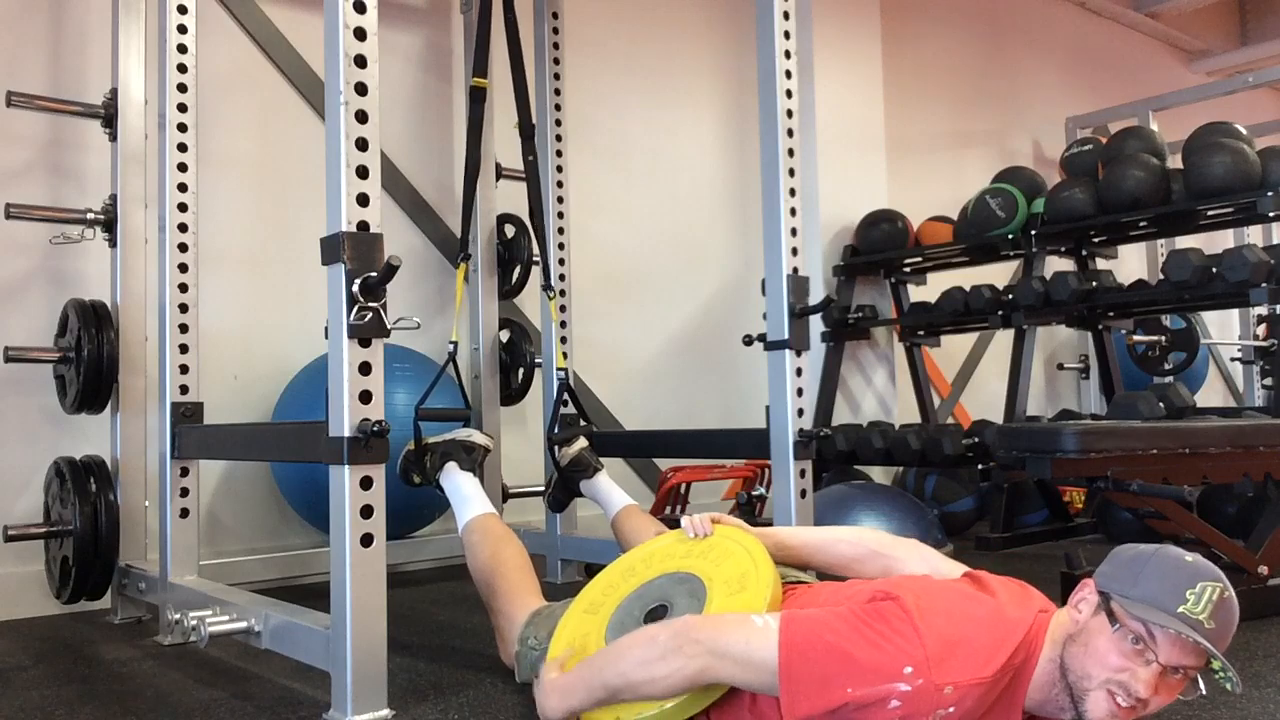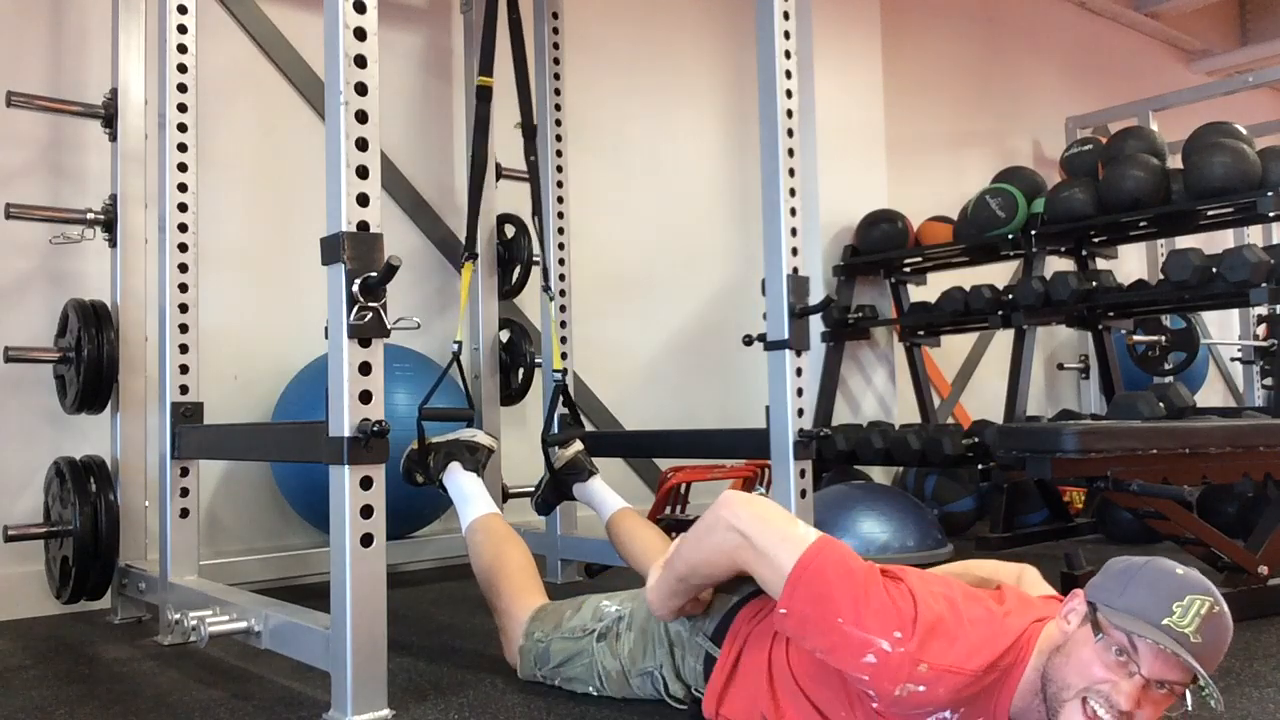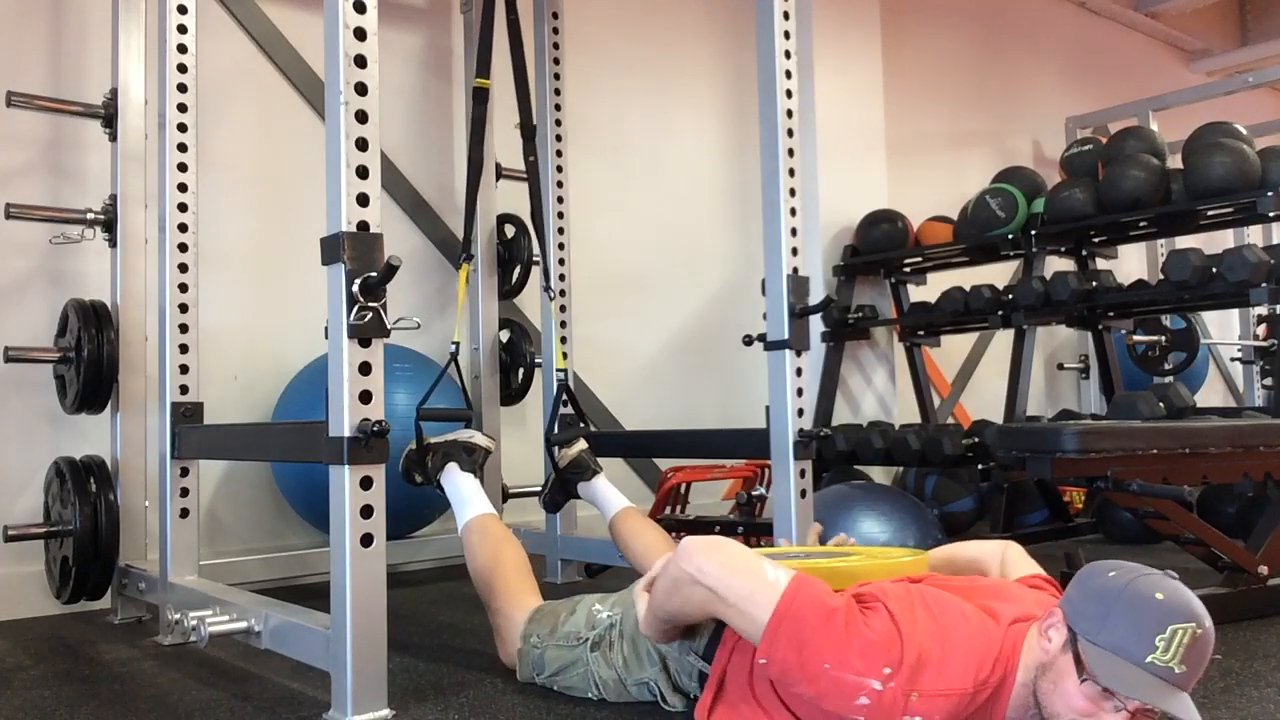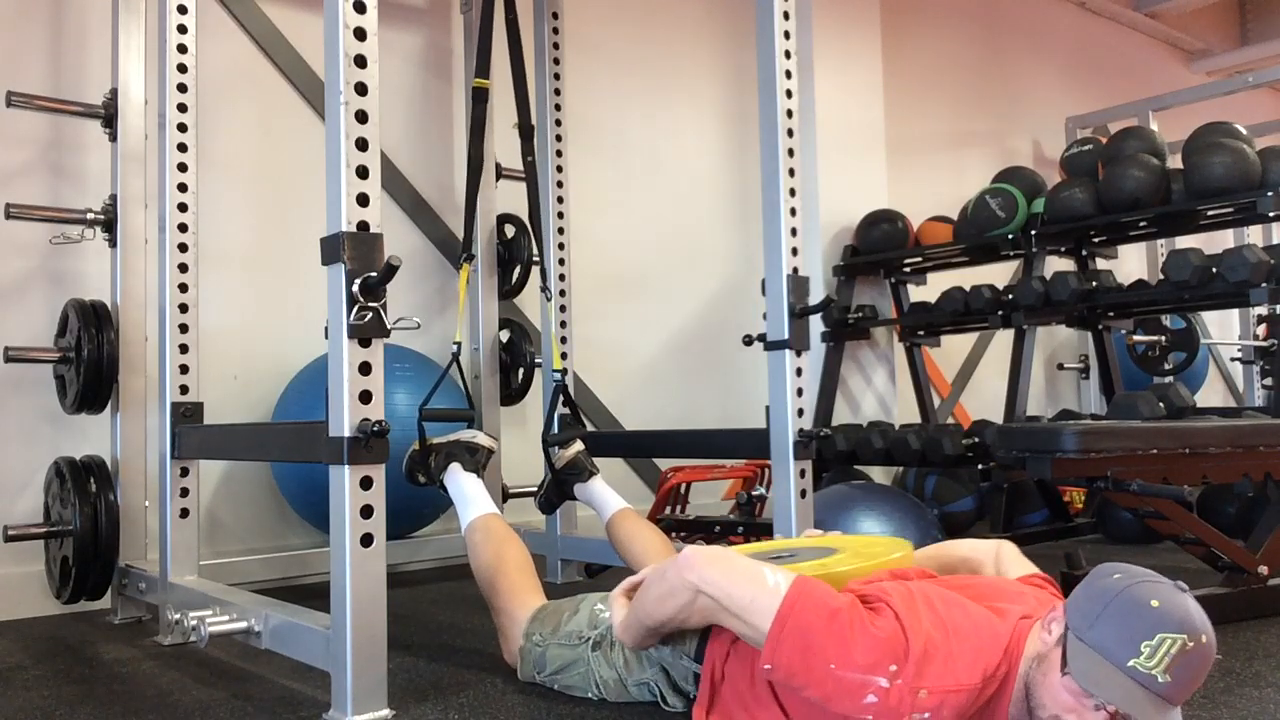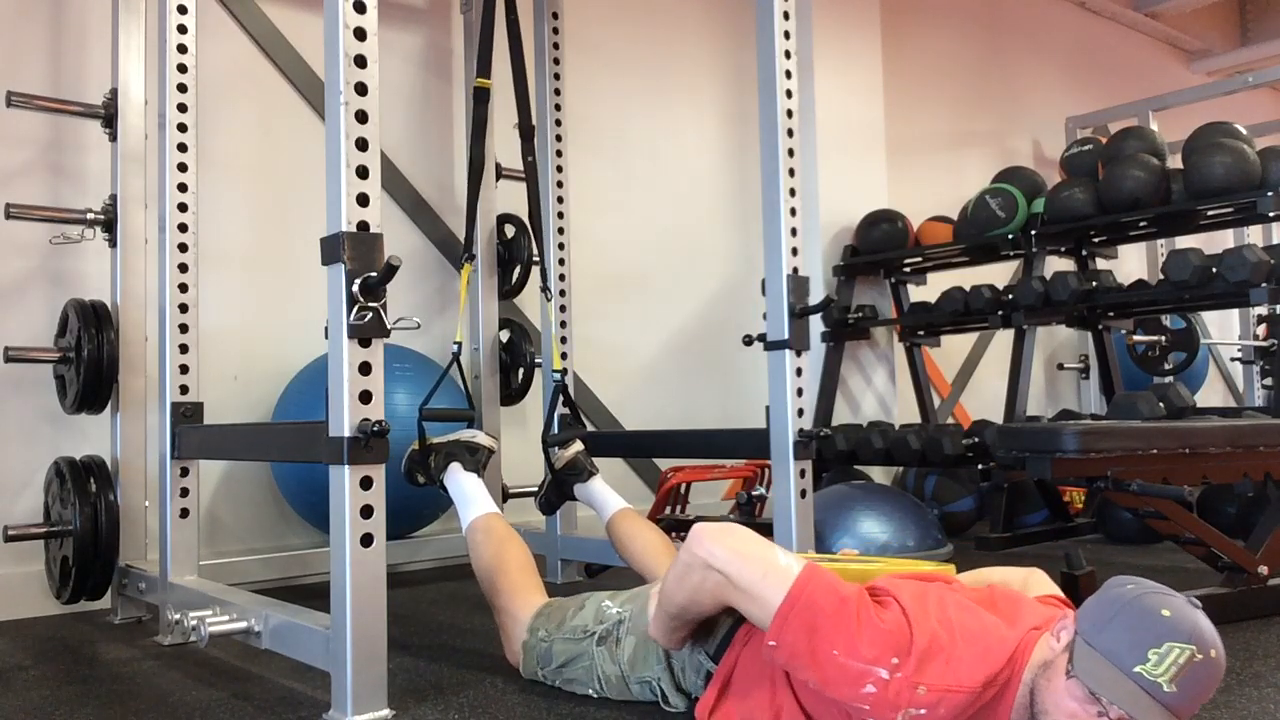
dt=1s
person 1, frame 1
left shoulder: (1030, 615)
left elbow: (890, 552)
right elbow: (698, 647)
left wrist: (761, 542)
left hip: (775, 603)
right hip: (710, 629)
right knee: (527, 635)
left ankle: (588, 473)
right ankle: (459, 473)
person 1, frame 2
left shoulder: (1059, 636)
right shoulder: (920, 648)
left elbow: (1018, 573)
right elbow: (743, 517)
right wrist: (668, 597)
left hip: (773, 618)
right hip: (715, 637)
left knee: (678, 574)
right knee: (530, 636)
left ankle: (581, 478)
right ankle: (461, 472)
person 1, frame 3
left shoulder: (1046, 615)
left elbow: (1004, 553)
right elbow: (708, 561)
right wrist: (656, 616)
left hip: (790, 594)
right knee: (525, 638)
left ankle: (587, 476)
right ankle: (458, 472)
person 1, frame 4
left shoulder: (1044, 612)
left elbow: (998, 552)
right elbow: (708, 574)
right wrist: (634, 622)
left hip: (771, 592)
right hip: (695, 649)
left knee: (665, 564)
right knee: (528, 639)
left ankle: (582, 476)
right ankle: (463, 473)
person 1, frame 5
left shoulder: (1056, 628)
left elbow: (1033, 579)
right elbow: (717, 549)
right wrist: (665, 620)
left hip: (768, 615)
right hip: (704, 651)
left knee: (671, 577)
right knee: (530, 635)
left ankle: (583, 478)
right ankle: (462, 472)
